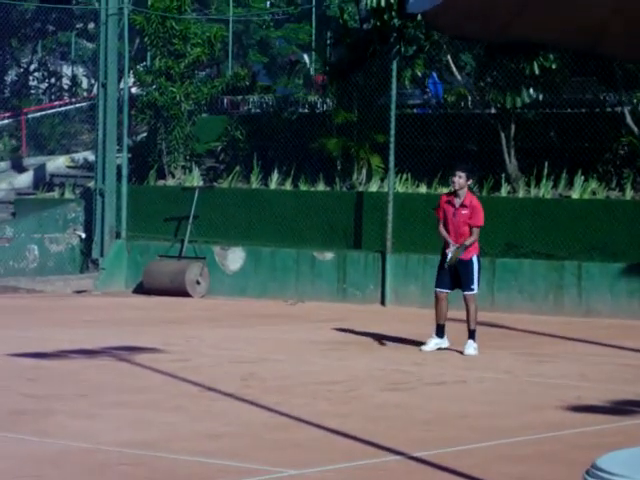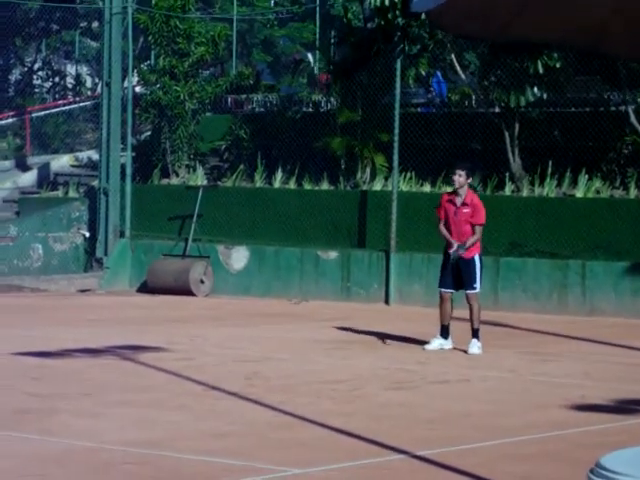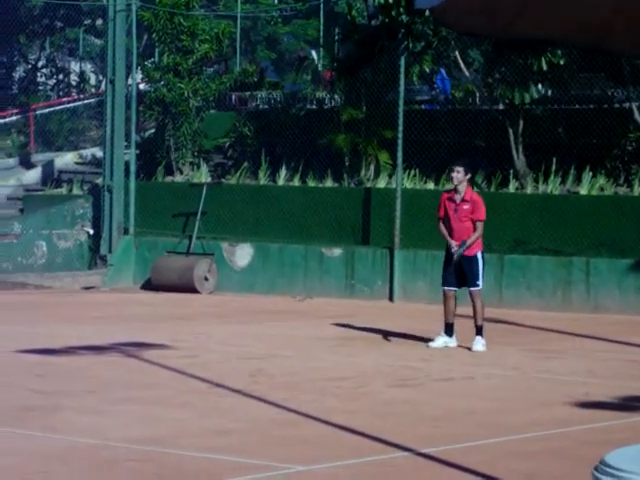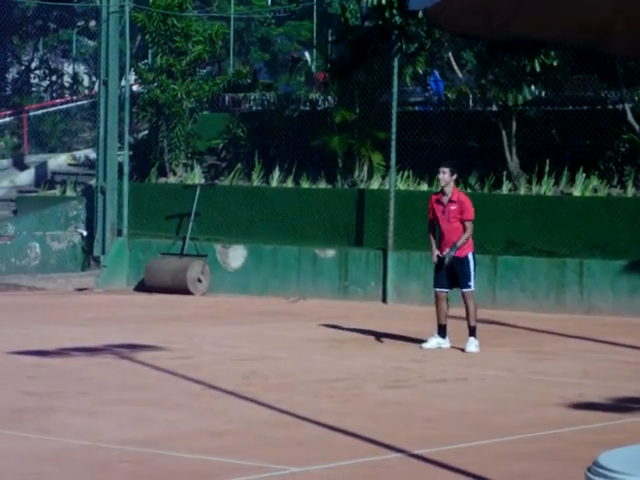
dt=0.1s
person 1, frame 1
left shoulder: (474, 205)
right shoulder: (444, 200)
left elbow: (475, 236)
right elbow: (440, 226)
left wrist: (460, 247)
right wrist: (451, 242)
left hip: (468, 256)
right hip: (448, 253)
left knee: (469, 297)
right knee: (440, 294)
left ankle: (471, 341)
right ankle: (440, 337)
person 1, frame 2
left shoulder: (476, 203)
right shoulder: (445, 199)
left elbow: (478, 235)
right elbow: (441, 225)
left wrist: (462, 247)
right wrist: (452, 242)
left hip: (470, 255)
right hip: (450, 253)
left knee: (472, 296)
right knee: (444, 295)
left ankle: (475, 340)
right ankle: (444, 338)
person 1, frame 3
left shoulder: (475, 200)
right shoulder: (445, 197)
left elbow: (479, 231)
left wrist: (463, 246)
right wrist: (449, 241)
left hip: (471, 252)
right hip: (452, 252)
left knee: (475, 293)
right knee: (448, 292)
left ankle: (479, 337)
right ankle: (448, 335)
person 1, frame 4
left shoulder: (463, 200)
right shoulder: (434, 199)
left elbow: (469, 231)
left wrist: (454, 248)
right wrist: (434, 247)
left hip: (462, 253)
right hip: (442, 254)
left knee: (467, 294)
right knee: (440, 294)
left ankle: (473, 338)
right ankle: (441, 336)
